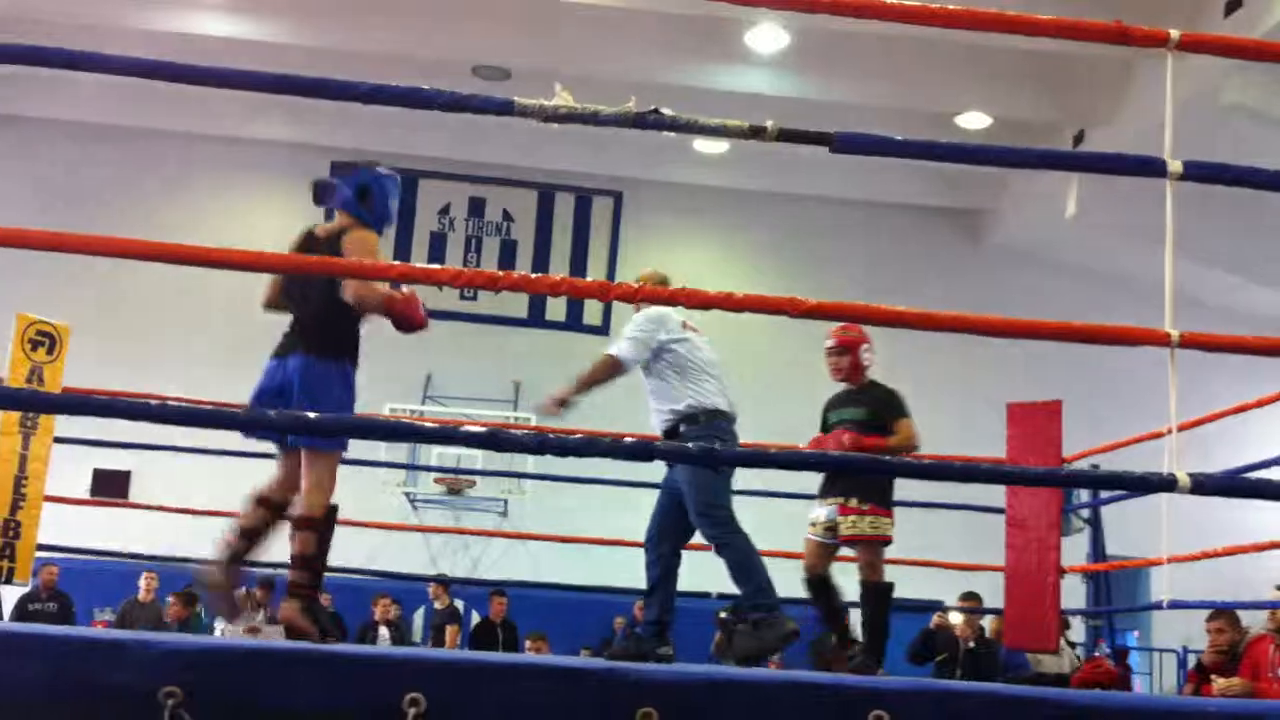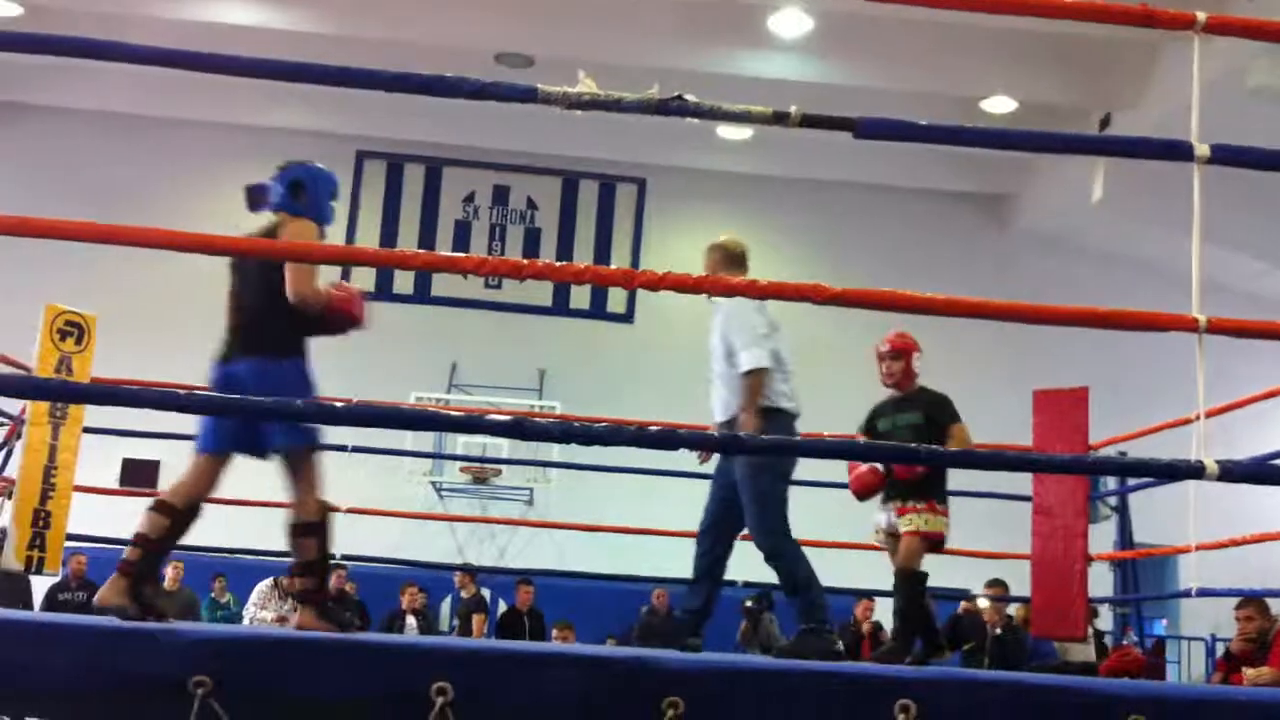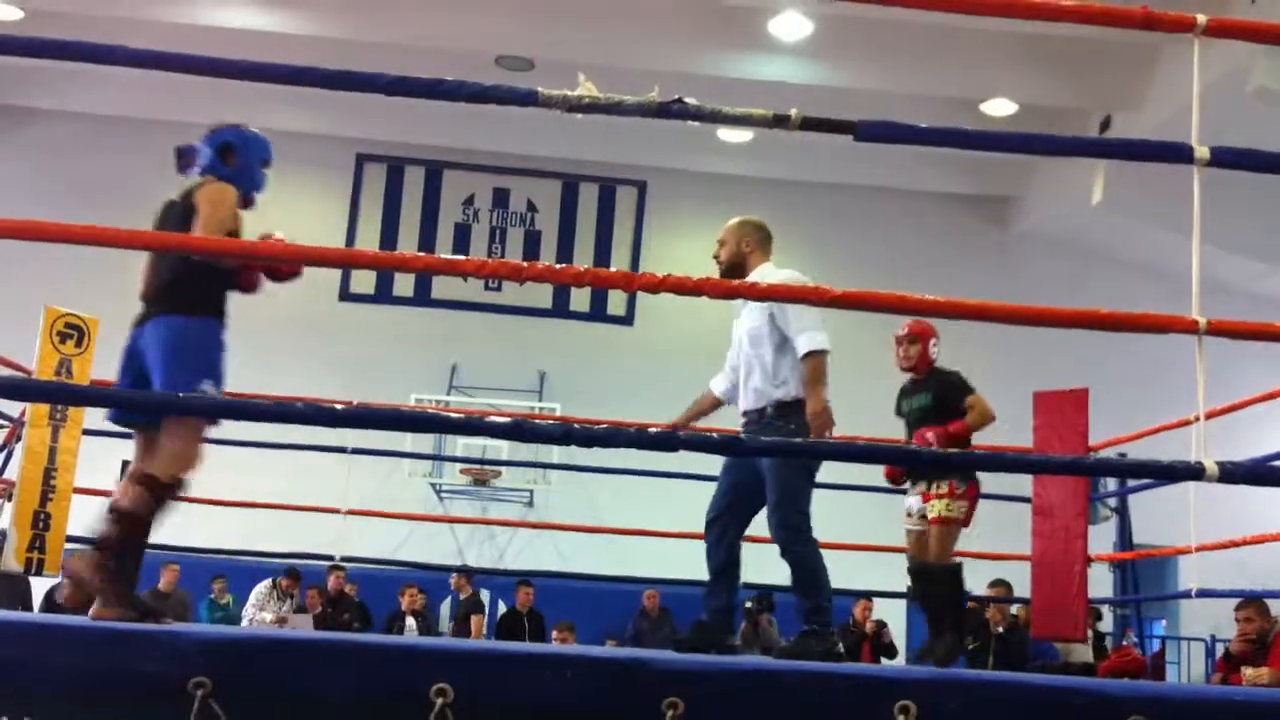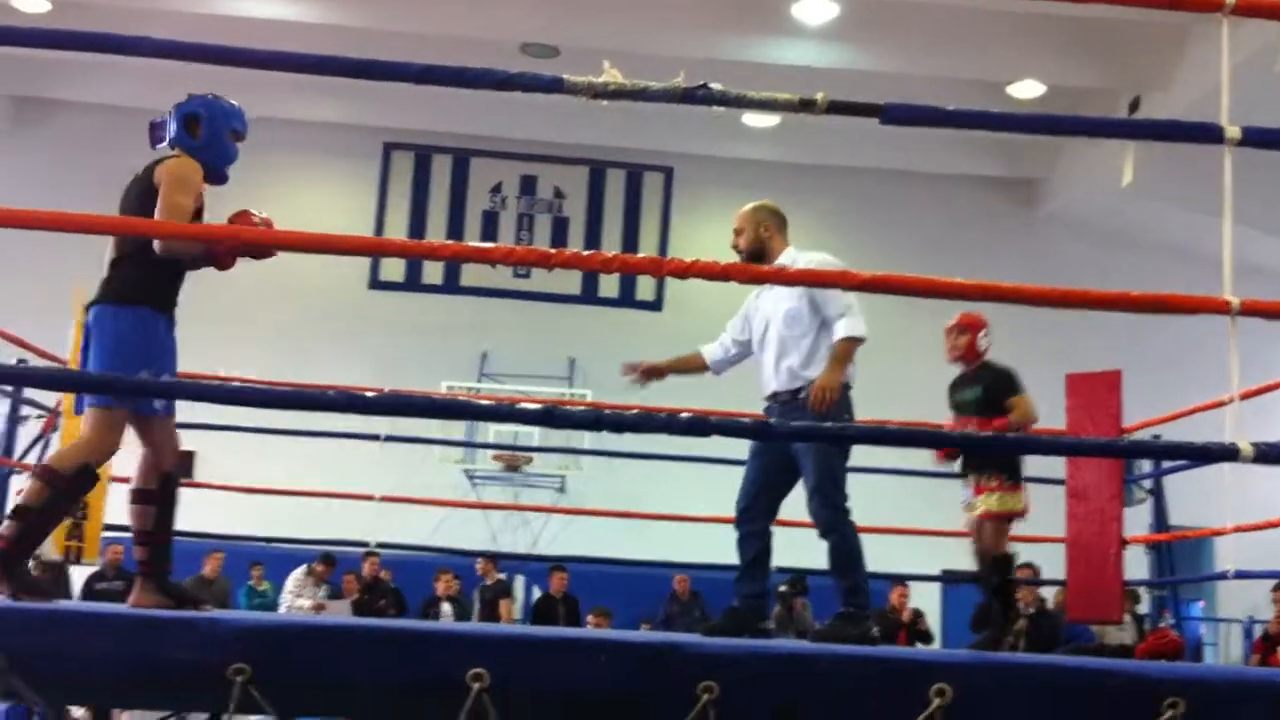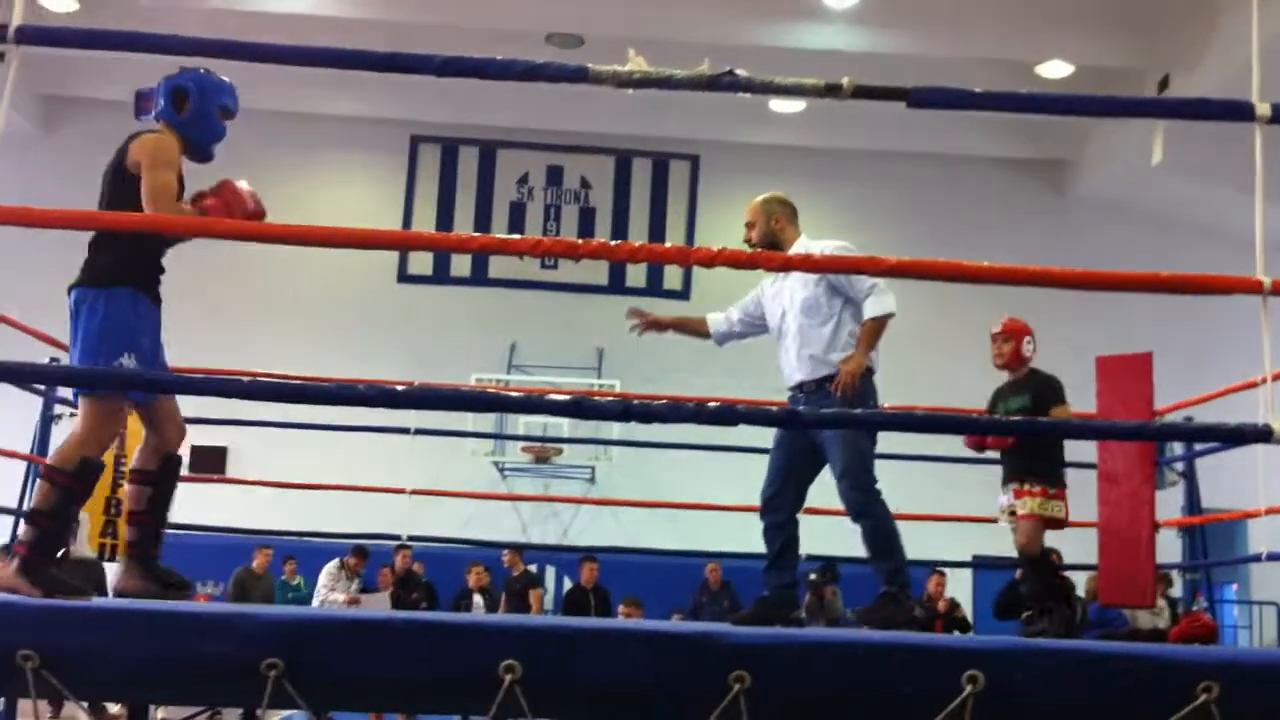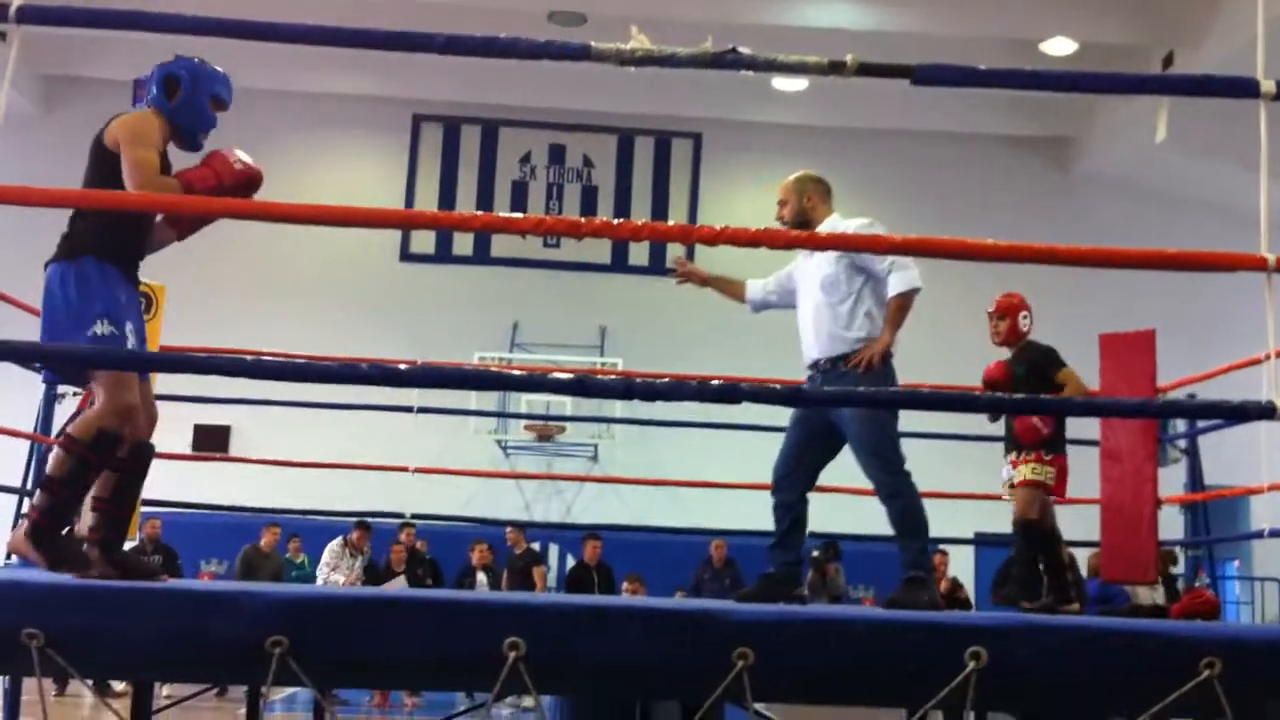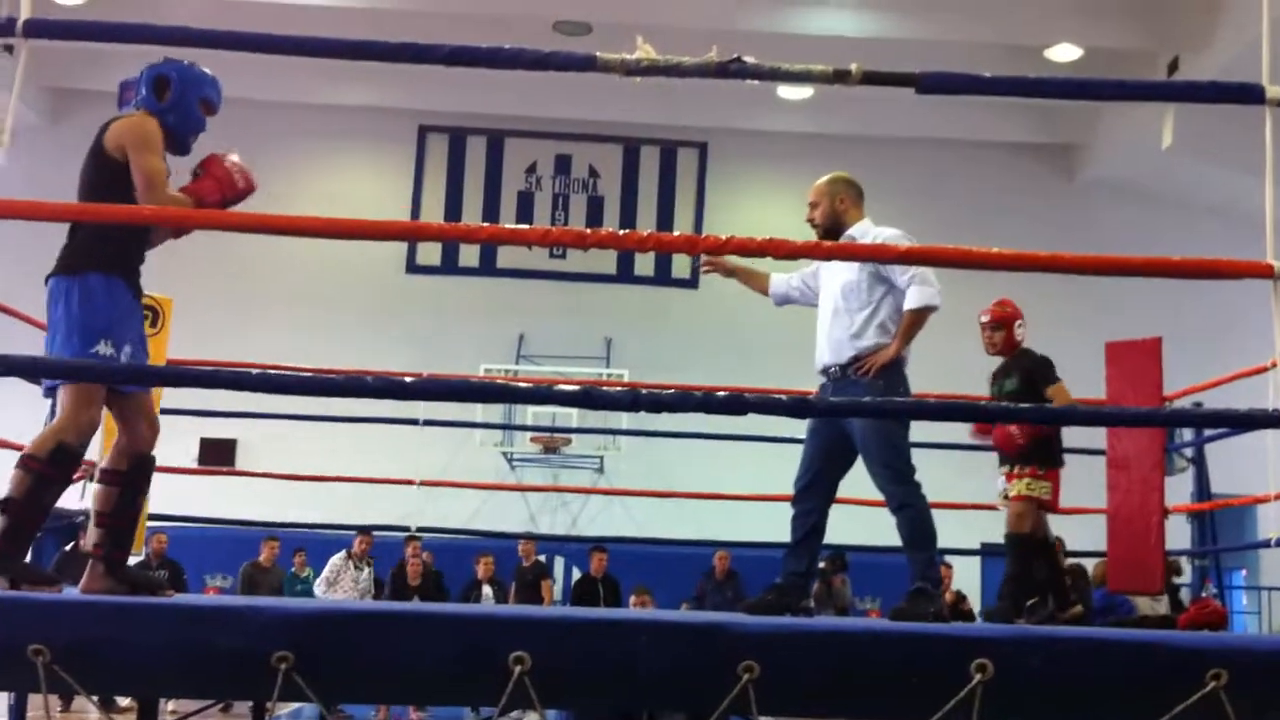
dt=0.3s
person 1, frame 1
left shoulder: (309, 238)
right shoulder: (362, 238)
left elbow: (272, 299)
right elbow: (358, 293)
right wrist: (399, 304)
left hip: (287, 360)
right hip: (325, 365)
left knee: (290, 476)
right knee: (317, 483)
left ankle: (228, 563)
right ankle: (298, 599)
person 1, frame 2
right shoulder: (300, 229)
right elbow: (300, 293)
left wrist: (316, 320)
right wrist: (337, 305)
left hip: (233, 364)
right hip: (275, 365)
left knee: (198, 479)
right knee: (305, 486)
left ankle: (124, 584)
right ankle: (312, 606)
person 1, frame 3
left shoulder: (173, 208)
right shoulder: (220, 192)
right elbow: (204, 245)
left wrist: (227, 276)
right wrist: (258, 260)
left hip: (150, 328)
right hip: (189, 327)
left knee: (150, 458)
right knee: (179, 449)
left ankle: (112, 591)
right ankle: (99, 559)
person 1, frame 4
left shoulder: (150, 178)
right shoulder: (183, 169)
right elbow: (169, 240)
left wrist: (206, 252)
right wrist: (226, 242)
left hip: (125, 314)
right hip: (135, 314)
left knee: (163, 450)
right knee: (99, 438)
left ankle: (153, 583)
person 1, frame 5
left shoulder: (143, 154)
right shoulder: (159, 144)
right elbow: (160, 218)
left wrist: (201, 214)
right wrist: (215, 211)
left hip: (125, 299)
right hip: (114, 296)
left knee: (167, 428)
right knee: (99, 428)
left ankle: (140, 564)
person 1, frame 6
left shoulder: (148, 143)
right shoulder: (138, 124)
right elbow: (142, 193)
left wrist: (205, 207)
right wrist: (208, 179)
left hip: (114, 281)
right hip: (87, 271)
left knee: (139, 416)
right knee: (118, 401)
left ankle: (101, 551)
right ankle: (40, 525)
person 1, frame 7
left shoulder: (134, 144)
right shoulder: (138, 127)
right elbow: (156, 207)
left wrist: (198, 205)
right wrist: (208, 192)
left hip: (114, 291)
right hip: (91, 285)
left knee: (141, 428)
right knee: (79, 418)
left ankle: (106, 566)
person 2, frame 1
left shoulder: (652, 317)
right shoulder: (682, 327)
left elbow: (618, 358)
left wrist: (570, 393)
left hip: (698, 436)
right hip: (694, 441)
left knee: (717, 525)
right knee: (660, 541)
left ankle: (769, 618)
right ankle: (653, 638)
person 2, frame 2
left shoulder: (734, 301)
right shoulder: (743, 304)
left elbow: (756, 359)
left wrist: (750, 415)
right wrist: (716, 431)
left hip: (760, 433)
right hip: (744, 437)
left knee: (768, 533)
right knee: (712, 534)
left ankle: (818, 632)
right ankle: (688, 627)
person 2, frame 3
left shoulder: (782, 284)
right shoulder: (750, 303)
left elbow: (812, 340)
right elbow: (729, 379)
left wrist: (816, 395)
right wrist: (685, 419)
left hip: (786, 423)
right hip: (757, 428)
left knee: (789, 530)
right knee: (721, 523)
left ankle: (820, 633)
right ankle: (717, 625)
person 2, frame 4
left shoulder: (816, 268)
right shoulder: (759, 297)
left elbow: (851, 322)
right elbow: (722, 351)
left wrist: (832, 372)
right wrist: (665, 367)
left hip: (818, 408)
right hip: (778, 412)
left knee: (828, 511)
right knee: (751, 512)
left ankle: (855, 615)
right ankle: (750, 608)
person 2, frame 5
left shoulder: (831, 254)
right shoulder: (772, 288)
left elbow: (879, 299)
right elbow: (726, 325)
left wrist: (860, 355)
right wrist: (668, 323)
left hip: (842, 395)
right hip: (801, 402)
left knee: (859, 494)
right knee: (776, 503)
left ankle: (896, 594)
right ankle: (780, 597)
person 2, frame 6
left shoulder: (856, 233)
right shoulder: (805, 262)
left elbow: (906, 275)
right elbow: (760, 292)
left wrist: (886, 335)
right wrist: (706, 279)
left hip: (859, 375)
right hip: (821, 380)
left knee: (887, 475)
right knee: (788, 479)
left ankle: (920, 581)
right ankle: (784, 574)
person 2, frame 7
left shoulder: (882, 242)
right shoulder: (831, 264)
left elbow: (925, 291)
right elbow: (785, 287)
left wrist: (896, 346)
right wrist: (732, 270)
left hip: (872, 384)
right hip: (834, 387)
left knee: (898, 487)
right knee: (809, 489)
left ankle: (927, 591)
right ankle: (793, 585)
person 3, frame 1
left shoulder: (884, 397)
right shoulder: (833, 404)
left elbow: (909, 441)
left wrist: (858, 444)
right wrist: (818, 451)
left hip: (869, 497)
right hip: (832, 494)
left knee: (870, 570)
right knee: (813, 567)
left ankle: (872, 653)
right ankle: (844, 641)
person 3, frame 2
left shoulder: (934, 402)
right shoulder: (879, 411)
left elbow: (963, 443)
right wrist: (861, 475)
left hip: (926, 500)
right hip: (892, 501)
left knee: (908, 565)
right knee: (904, 572)
left ankle: (901, 641)
right ankle: (931, 643)
person 3, frame 3
left shoulder: (948, 381)
right shoulder: (905, 392)
left elbow: (985, 413)
left wrist: (945, 435)
right wrist: (898, 463)
left hip: (952, 480)
right hip: (920, 483)
left knee: (939, 554)
right knee: (916, 559)
left ankle: (954, 634)
right ankle: (937, 632)
person 3, frame 4
left shoulder: (998, 376)
right shoulder: (956, 385)
left elbow: (1027, 416)
left wrist: (985, 430)
right wrist: (949, 443)
left hip: (999, 471)
right hip: (974, 473)
left knee: (992, 547)
right knee: (982, 548)
left ankle: (999, 623)
right ankle: (1004, 615)
person 3, frame 5
left shoulder: (1046, 385)
right shoulder: (1001, 394)
right elbow: (990, 435)
left wrist: (1019, 431)
right wrist: (979, 438)
left hip: (1042, 480)
right hip: (1013, 481)
left knee: (1029, 545)
right knee: (1028, 550)
right ankle: (1046, 608)
person 3, frame 6
left shoulder: (1040, 354)
right shoulder: (1008, 365)
left elbow: (1078, 388)
right elbow: (992, 416)
left wrist: (1045, 415)
right wrist: (992, 390)
left hip: (1042, 449)
right hip: (1017, 451)
left knee: (1025, 515)
right knee: (1042, 521)
left ankle: (1023, 588)
right ankle: (1063, 594)
person 3, frame 7
left shoulder: (1035, 364)
right shoulder: (997, 375)
left elbow: (1066, 404)
right elbow: (998, 424)
left wrist: (1027, 428)
right wrist: (986, 427)
left hip: (1038, 460)
right hip: (1012, 463)
left knee: (1017, 525)
right knee: (1036, 532)
left ankle: (1012, 603)
right ankle: (1063, 601)
